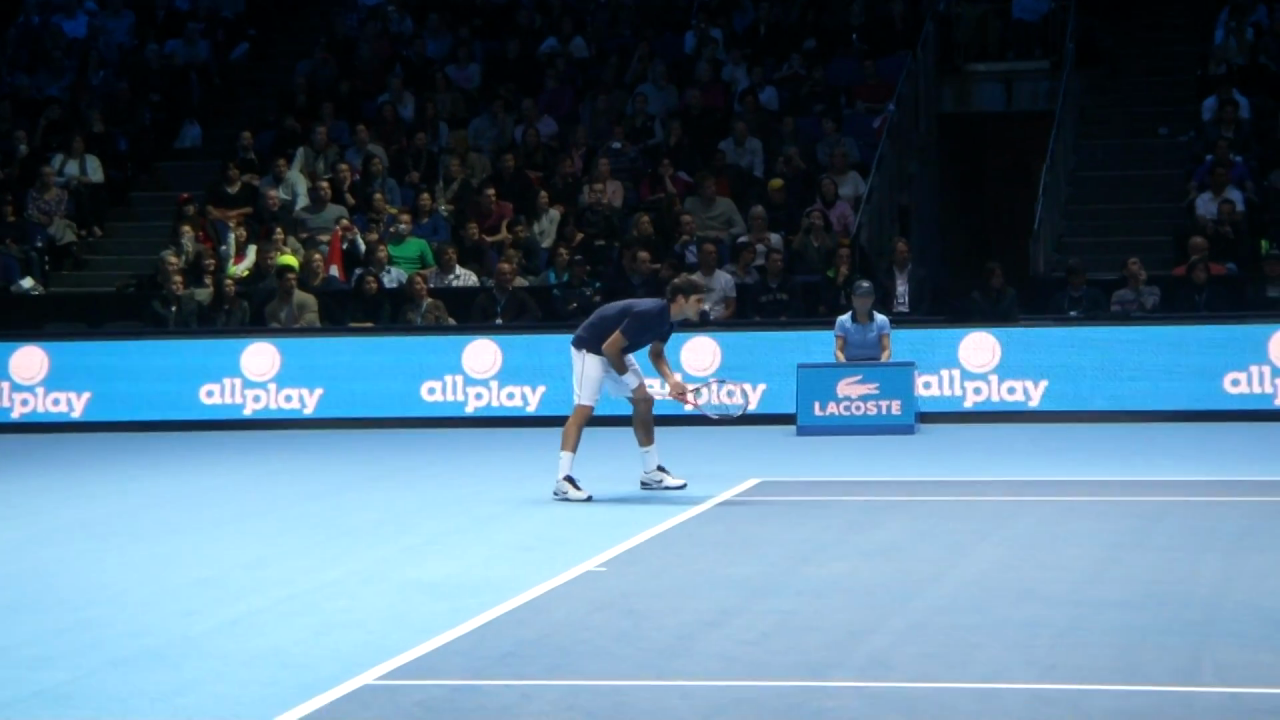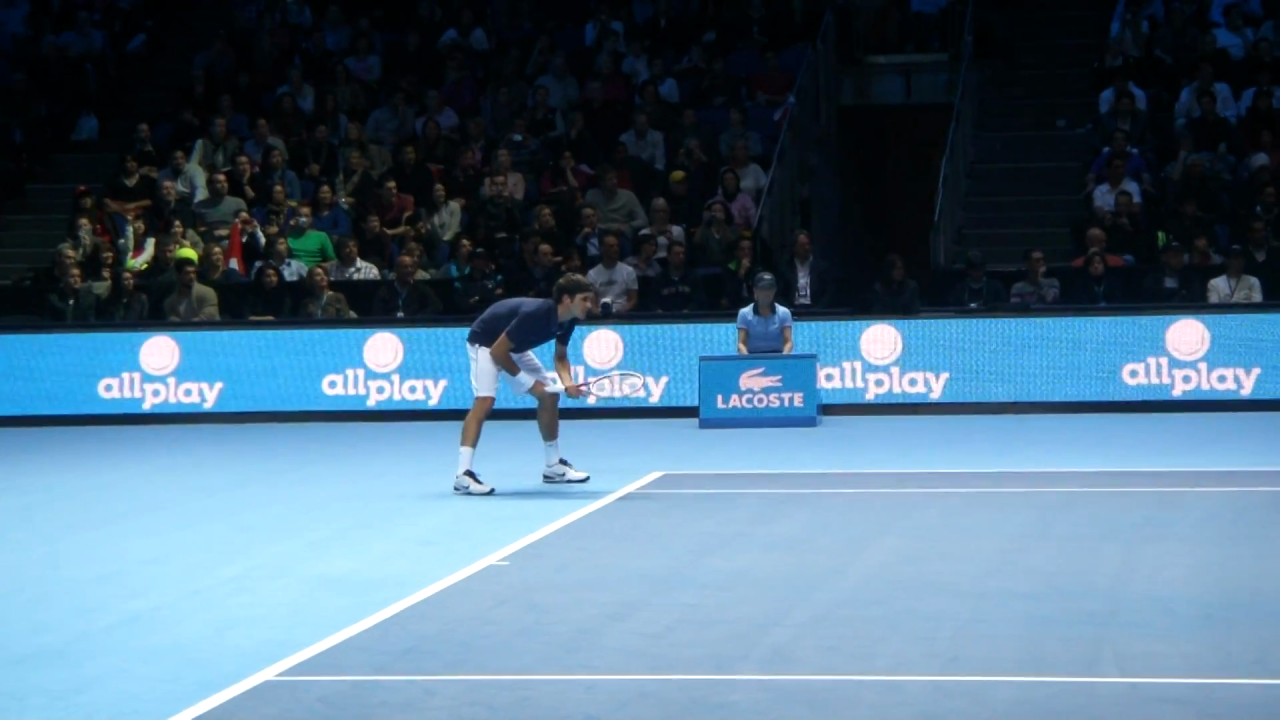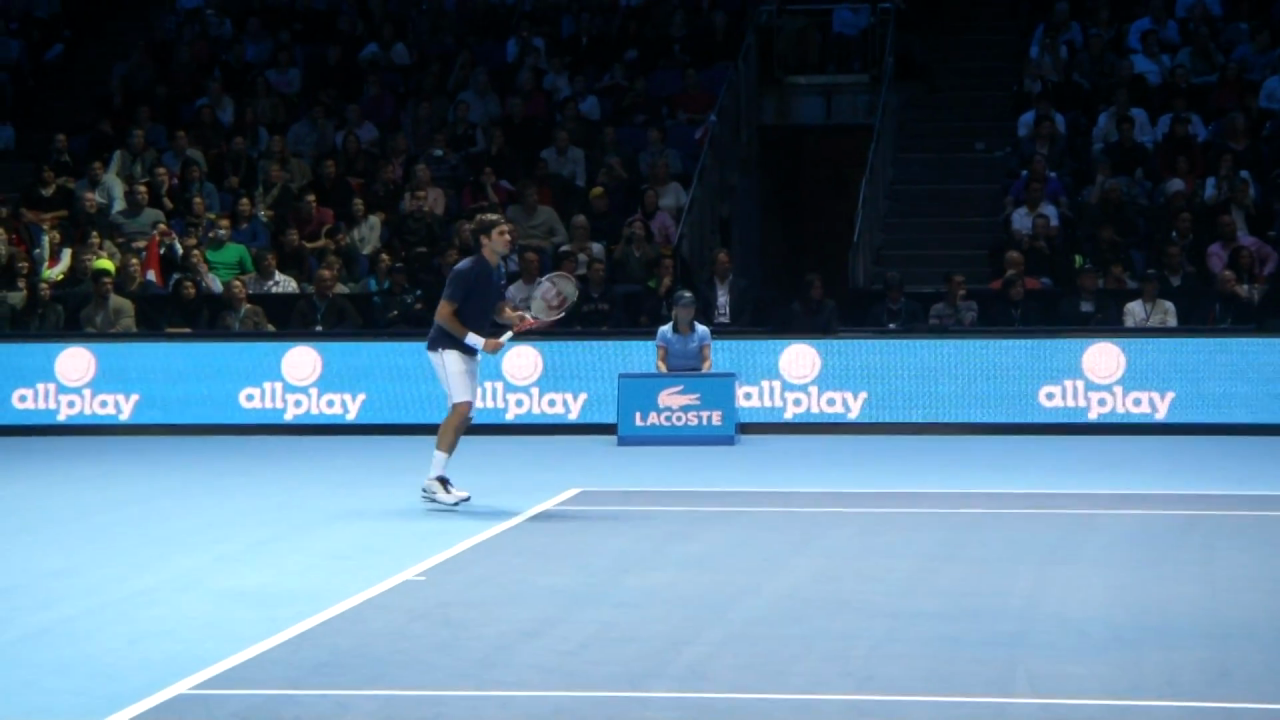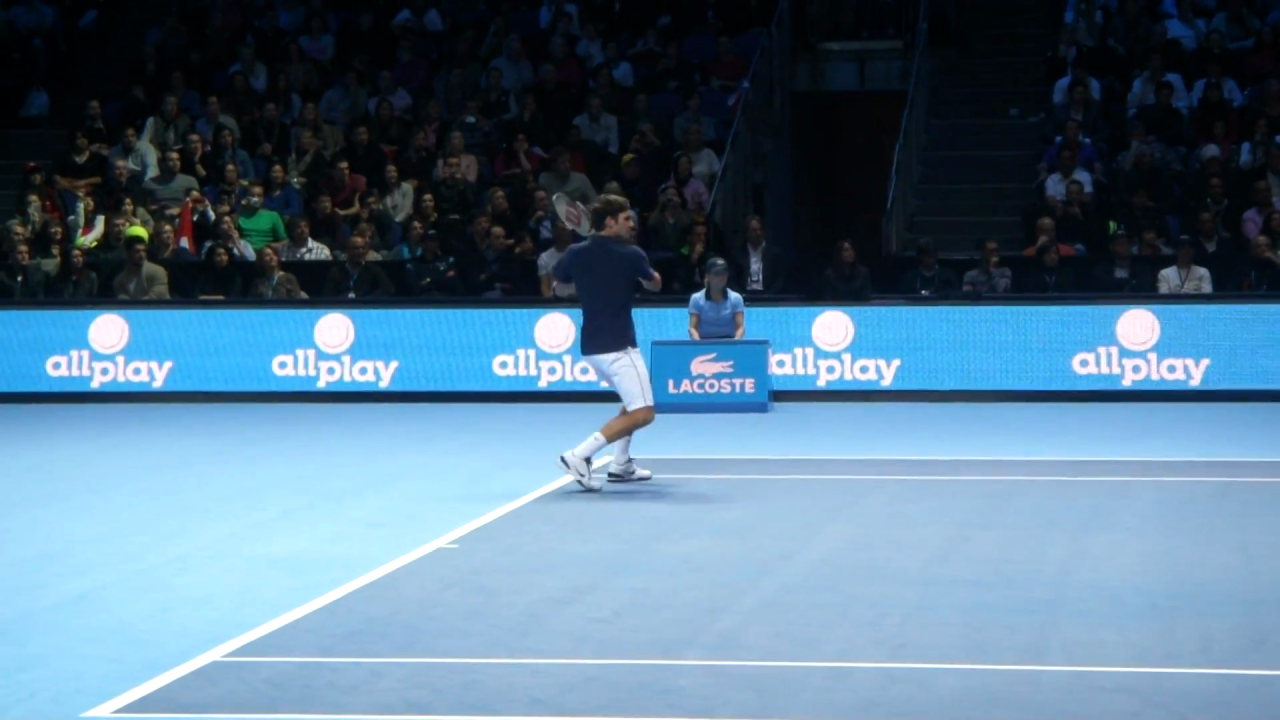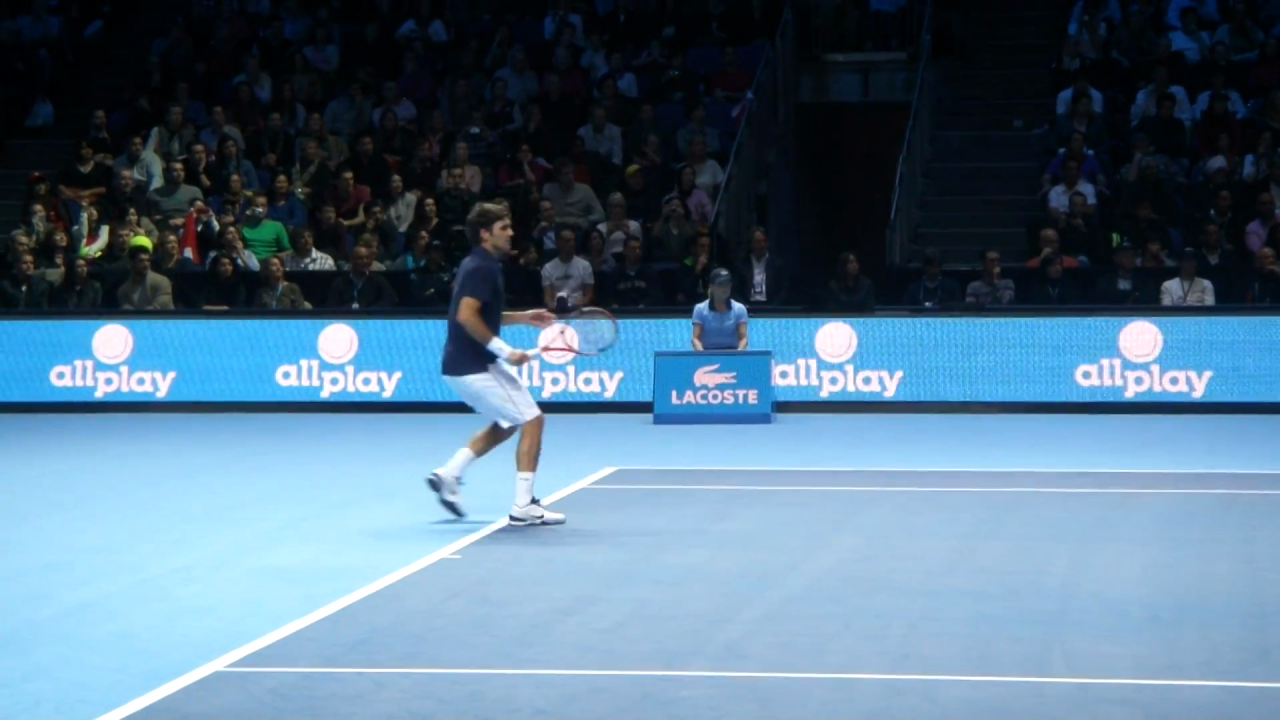
dt=1s
person 1, frame 1
left shoulder: (669, 318)
right shoulder: (648, 313)
left elbow: (656, 353)
right elbow: (609, 348)
left wrist: (672, 380)
right wrist: (633, 383)
left hip: (615, 350)
right hip: (590, 347)
left knee: (644, 402)
right knee: (584, 408)
left ankle: (651, 472)
right ankle: (563, 480)
person 1, frame 2
left shoulder: (568, 320)
right shoulder: (534, 314)
left elbow: (560, 356)
right elbow: (498, 351)
left wrist: (568, 383)
right wrist: (528, 382)
left hip: (516, 347)
right hip: (486, 342)
left knee: (550, 395)
right knee: (484, 401)
left ankle: (553, 466)
right ankle: (463, 476)
person 1, frame 3
left shoulder: (499, 271)
right shoulder: (465, 271)
left elbow: (499, 312)
right elbow: (442, 316)
left wrist: (517, 318)
right wrist: (479, 341)
left hip: (468, 351)
right hip: (446, 347)
left knee: (461, 413)
right knee: (462, 407)
left ankle: (436, 482)
right ankle: (435, 476)
person 1, frame 4
left shoulder: (575, 253)
right shoulder: (631, 255)
left elbow: (558, 286)
right elbow: (655, 284)
left hip: (591, 346)
right hip: (617, 347)
left knee: (633, 401)
right knee: (641, 413)
left ankle: (620, 463)
right ankle: (578, 455)
person 1, frame 5
left shoulder: (487, 264)
right shoulder: (481, 267)
right elbow: (465, 316)
left wrist: (523, 317)
right wrist: (503, 350)
left hip: (466, 367)
right hip: (474, 367)
left knee: (505, 424)
right knee: (531, 422)
left ankle: (447, 474)
right ankle: (524, 505)
